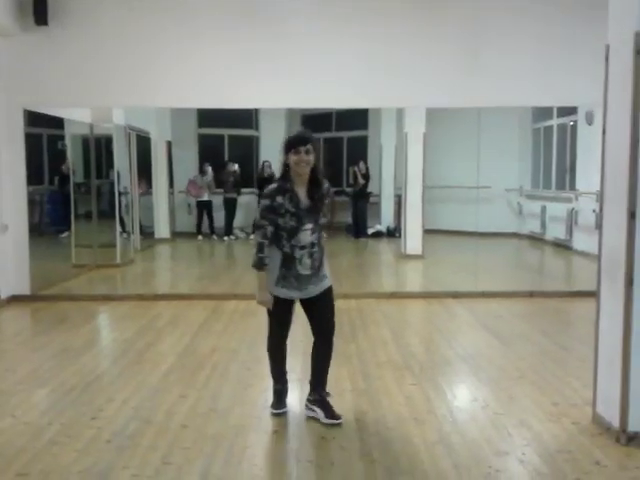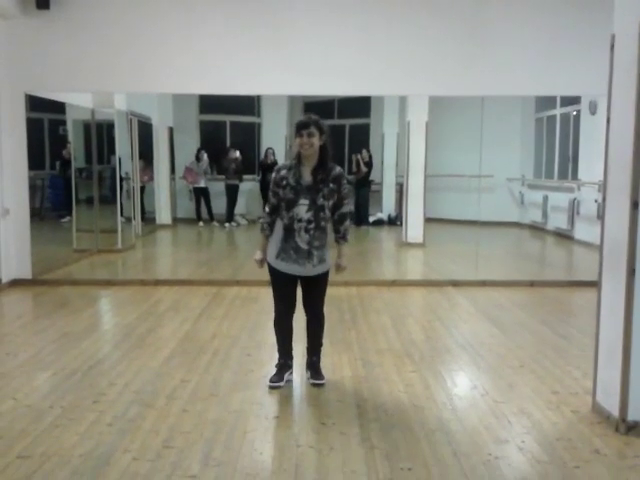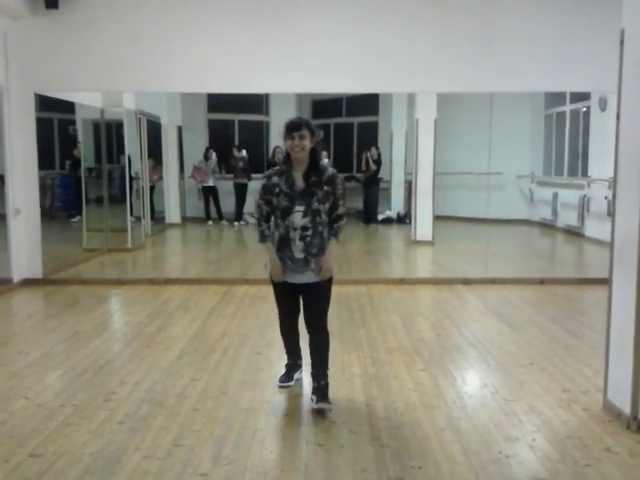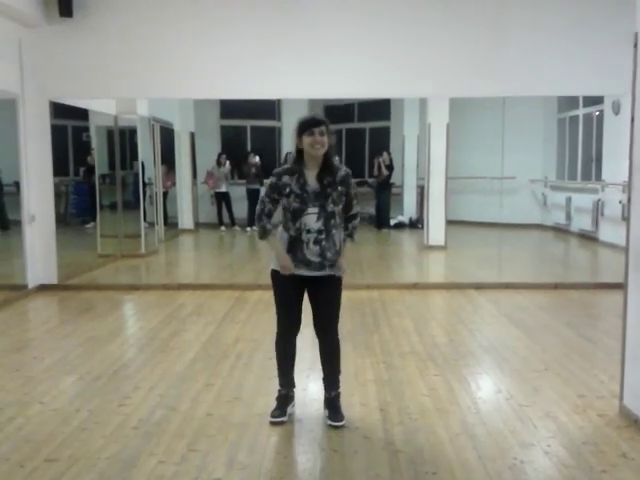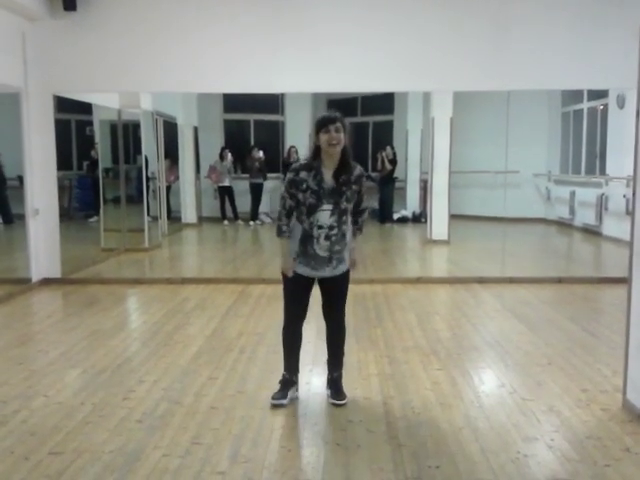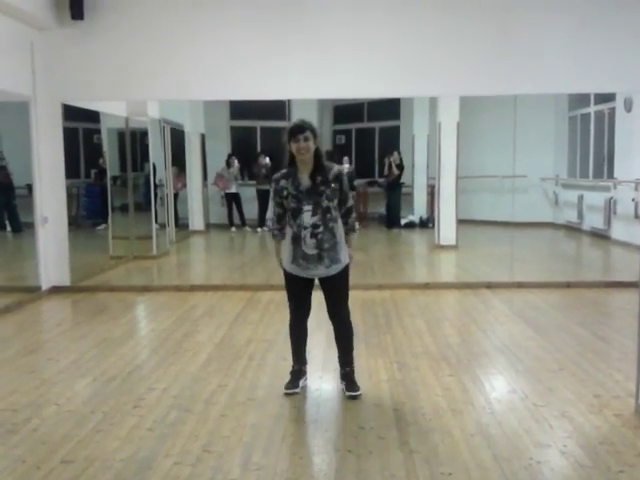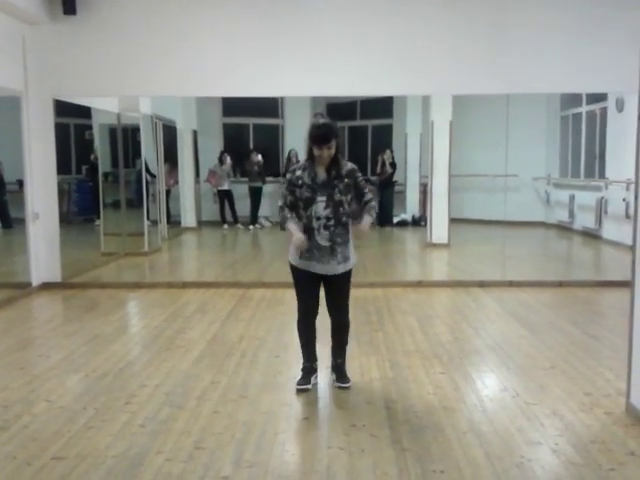
dt=0.7s
person 1, frame 1
left shoulder: (322, 188)
right shoulder: (273, 195)
right elbow: (263, 242)
right wrist: (262, 287)
left hip: (316, 276)
right hip: (281, 278)
left knee: (326, 334)
right knee: (278, 337)
left ankle: (317, 398)
right ankle: (279, 392)
person 1, frame 2
left shoulder: (335, 175)
right shoulder: (282, 173)
left elbow: (342, 216)
right elbow: (271, 211)
left wrist: (341, 254)
right wrist: (262, 248)
left hip: (317, 258)
right hip: (282, 256)
left knee: (315, 312)
right knee: (283, 312)
left ankle: (314, 364)
right ankle: (284, 364)
person 1, frame 3
left shoulder: (328, 176)
right shoulder: (272, 178)
left elbow: (338, 218)
right elbow: (263, 219)
left wrist: (329, 255)
right wrist: (272, 258)
left hip: (317, 265)
right hip: (283, 264)
left knee: (317, 325)
right knee: (287, 319)
left ankle: (320, 387)
right ankle: (294, 364)
person 1, frame 4
left shoulder: (341, 176)
right shoulder: (282, 177)
left elbow: (351, 216)
right elbow: (263, 216)
left wrist: (343, 255)
right wrist: (280, 254)
left hip: (328, 269)
right hip: (288, 267)
left knee: (328, 333)
right knee: (286, 332)
left ankle: (332, 399)
right ankle: (285, 395)
person 1, frame 5
left shoulder: (355, 174)
right shoulder: (299, 172)
left elbow: (359, 213)
right elbow: (284, 215)
left wrist: (353, 247)
right wrist: (285, 255)
left hip: (337, 262)
right hip: (299, 259)
left knee: (335, 321)
right knee: (293, 319)
left ankle: (334, 380)
right ankle: (289, 380)
person 1, frame 6
left shoulder: (335, 174)
right shoulder: (281, 181)
left elbow: (348, 211)
right elbow: (278, 220)
left wrist: (348, 245)
right wrist: (278, 252)
left hip: (333, 259)
right hip: (296, 261)
left knee: (341, 316)
right knee: (297, 317)
left ankle: (347, 374)
right ankle: (299, 371)
person 1, frame 7
left shoulder: (349, 172)
right shoulder: (297, 173)
left elbow: (368, 202)
right elbow: (287, 208)
left wrist: (365, 220)
right wrist: (294, 231)
left hip: (339, 257)
right hip: (305, 257)
left knee: (340, 314)
right knee: (306, 314)
left ankle: (339, 366)
right ankle: (309, 368)
